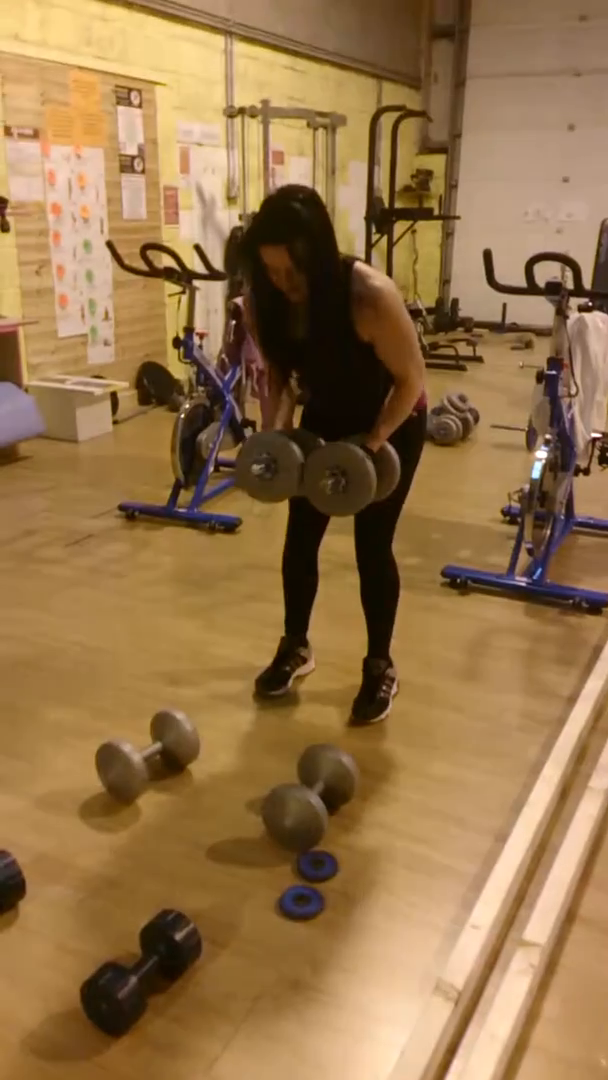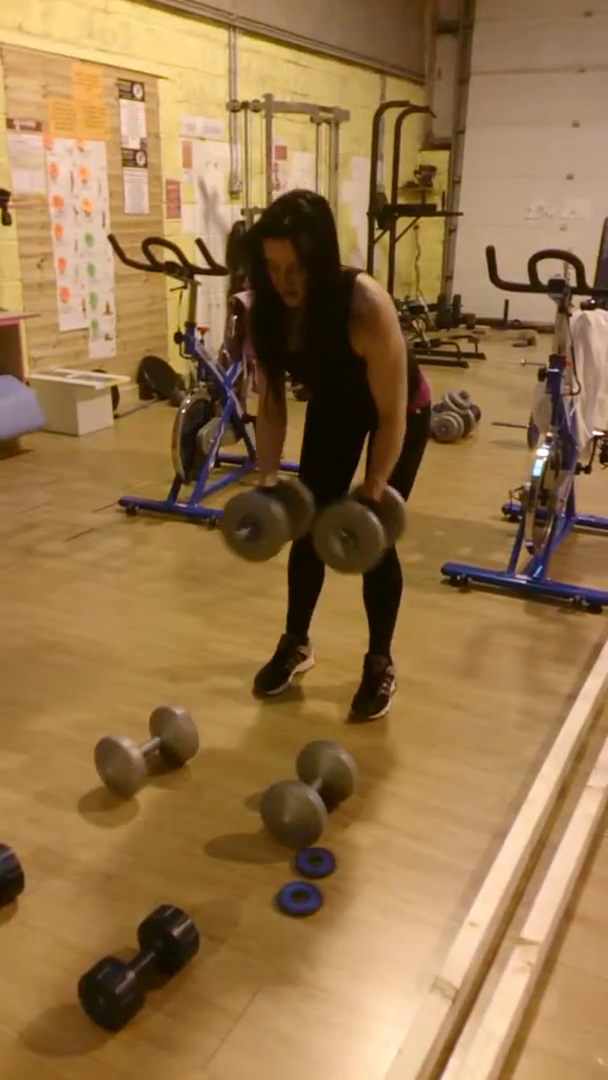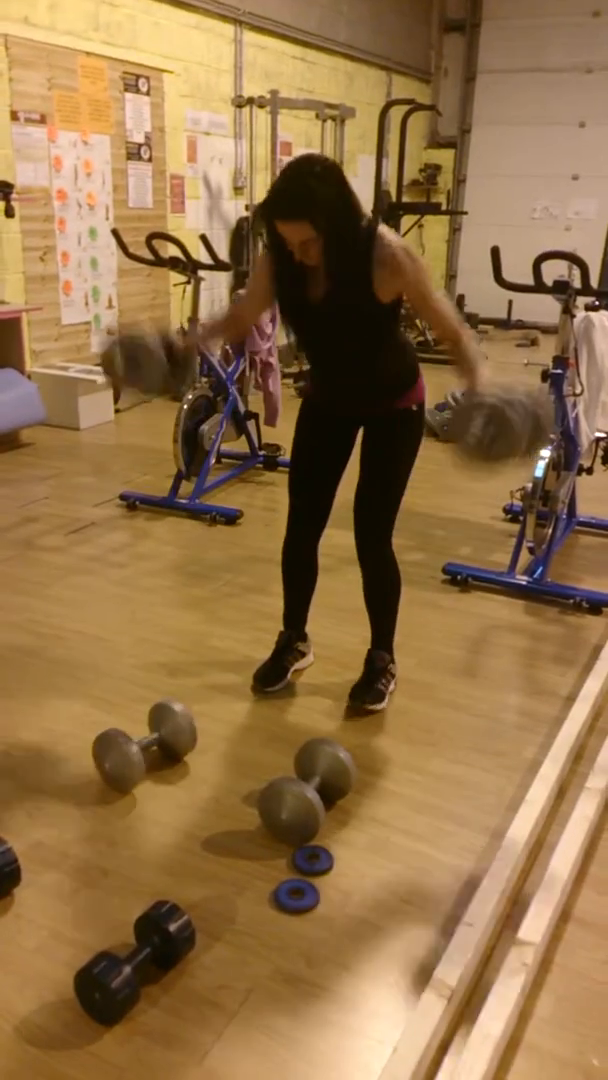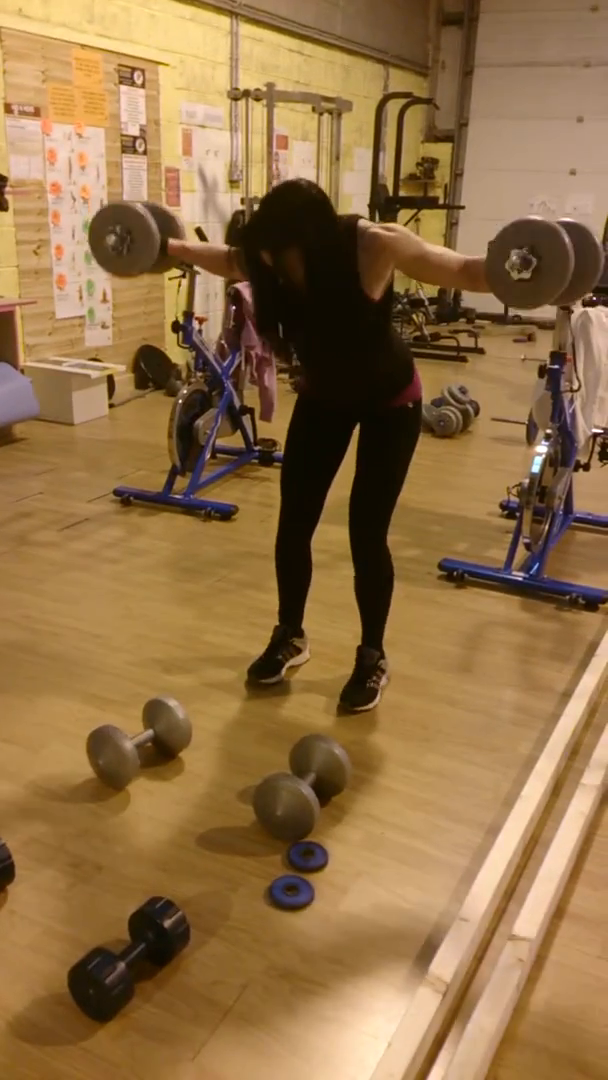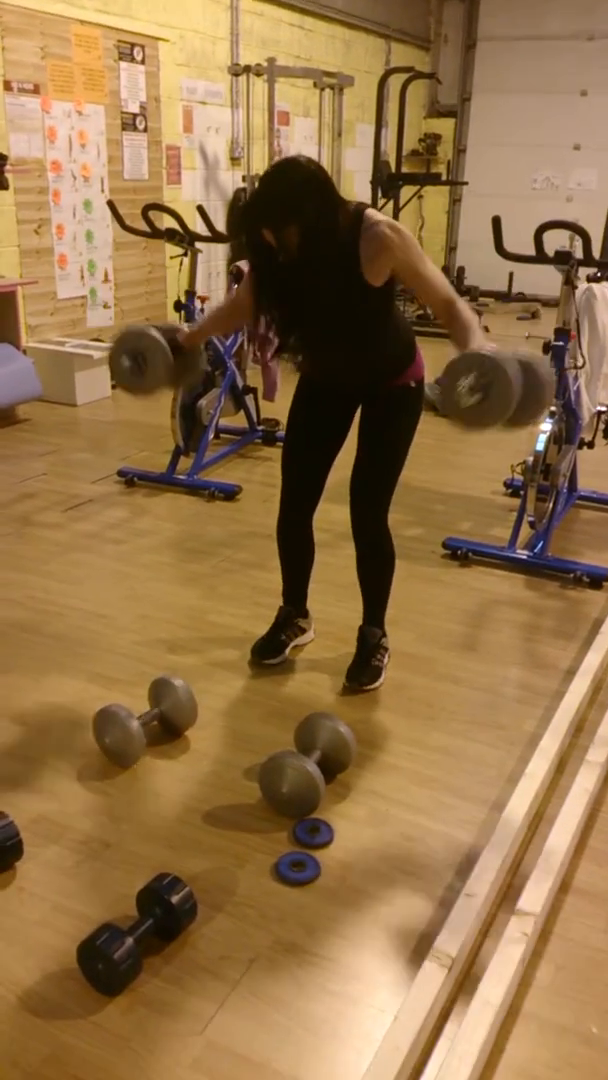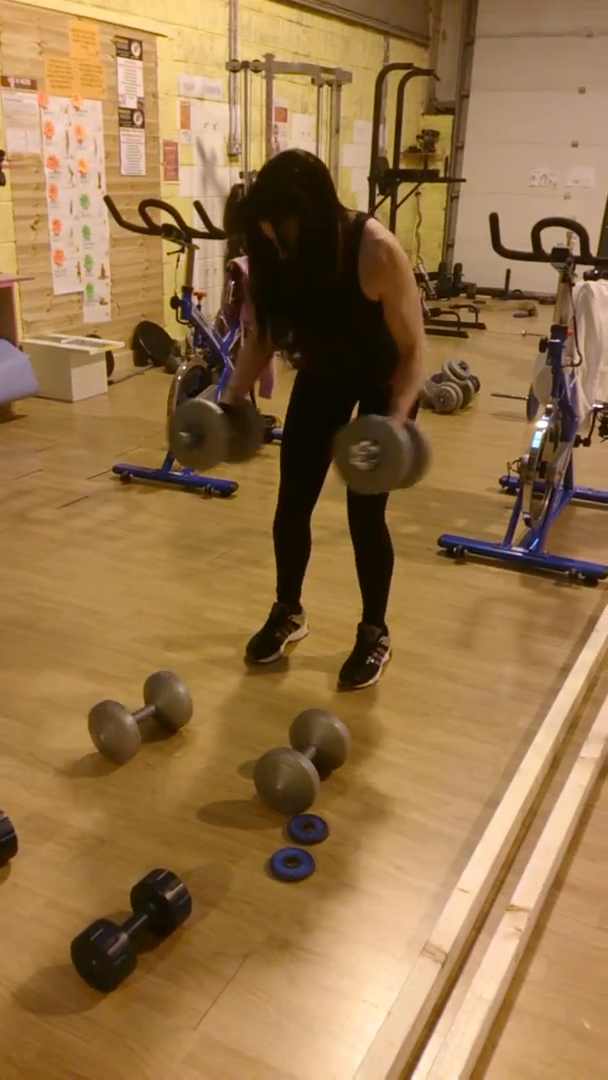
dt=0.3s
person 1, frame 1
left shoulder: (370, 296)
right shoulder: (261, 300)
left elbow: (411, 377)
right elbow: (278, 373)
left wrist: (372, 443)
right wrist: (276, 432)
left hip: (392, 418)
right hip: (325, 414)
left knee: (371, 542)
right knee: (300, 534)
left ankle: (380, 667)
right ankle: (295, 647)
person 1, frame 2
left shoulder: (367, 308)
right shoulder: (266, 307)
left elbow: (391, 413)
right elbow: (271, 396)
left wrist: (372, 495)
right wrist: (268, 474)
left hip: (399, 414)
right hip: (331, 413)
right knee: (308, 531)
left ankle: (380, 664)
right ankle: (295, 644)
person 1, frame 3
left shoulder: (386, 257)
right shoulder: (281, 261)
left elbow: (449, 329)
right elbow: (243, 317)
left wrist: (479, 390)
left hip: (393, 406)
right hip: (326, 401)
left knee: (371, 536)
right knee: (301, 526)
left ankle: (383, 660)
right ankle: (294, 640)
person 1, frame 4
left shoulder: (373, 246)
right shoulder: (274, 261)
left elbow: (462, 270)
right elbow: (230, 261)
right wrist: (176, 249)
left hip: (390, 402)
right hip: (321, 397)
left knee: (366, 532)
right knee: (293, 523)
left ankle: (372, 656)
right ankle: (289, 636)
person 1, frame 5
left shoulder: (378, 238)
right shoulder: (279, 248)
left elbow: (447, 304)
right elbow: (246, 303)
left wrist: (479, 352)
right wrist: (188, 337)
left hip: (390, 384)
right hip: (323, 379)
left knee: (367, 513)
right knee: (294, 504)
left ankle: (375, 636)
right ankle: (294, 616)
person 1, frame 6
left shoulder: (377, 252)
right shoulder: (275, 253)
left elbow: (411, 349)
right elbow: (262, 335)
left wrist: (397, 419)
right wrist: (233, 397)
left hip: (381, 383)
right hip: (320, 378)
left knee: (364, 510)
right knee: (292, 501)
left ankle: (375, 633)
right ankle: (287, 612)
